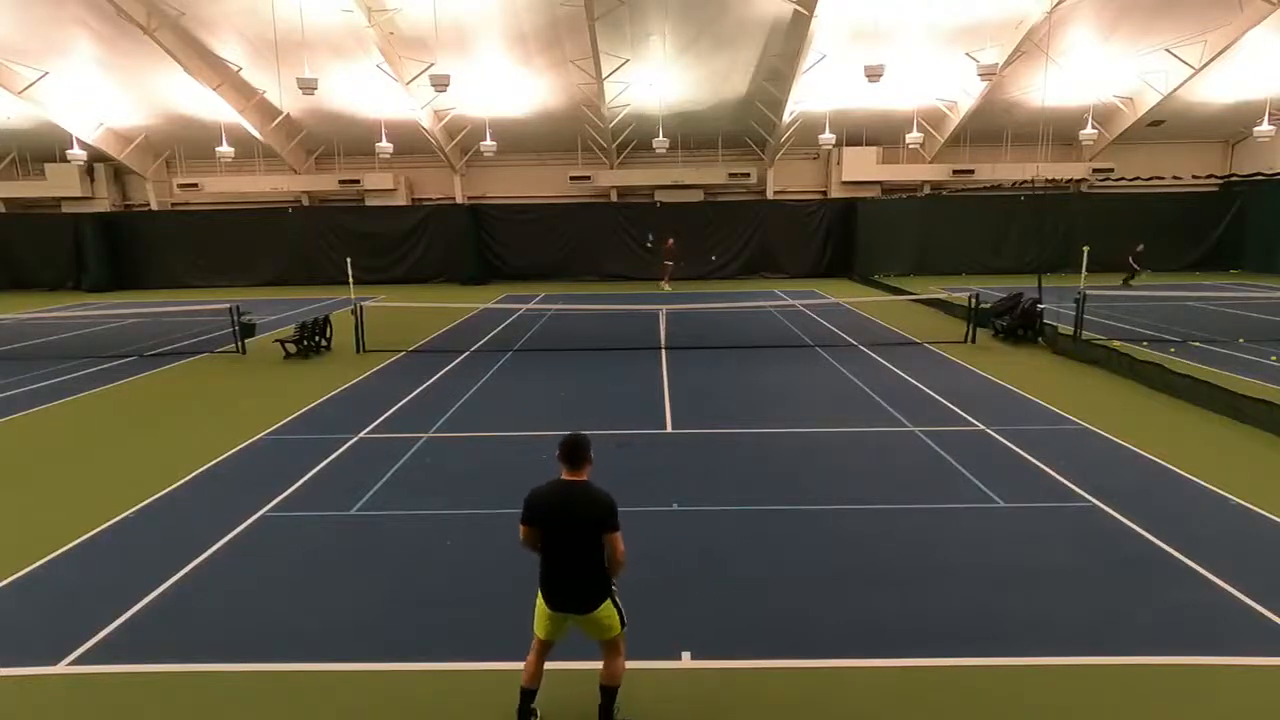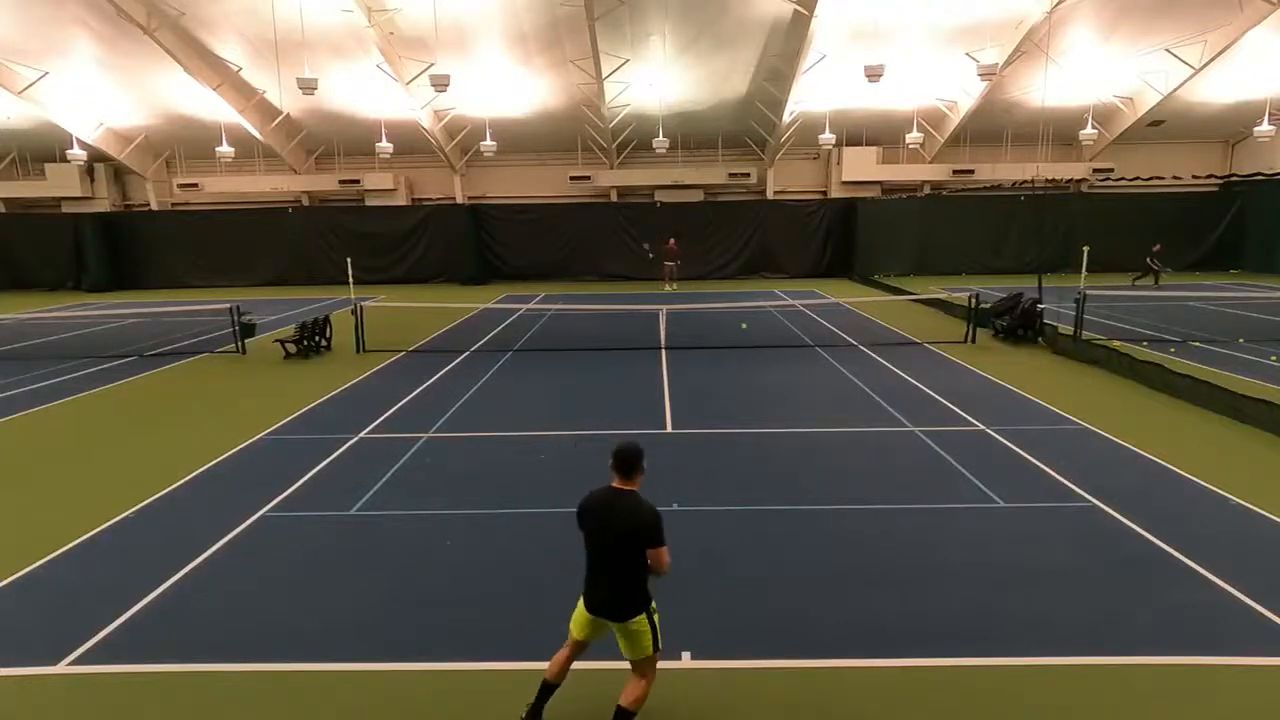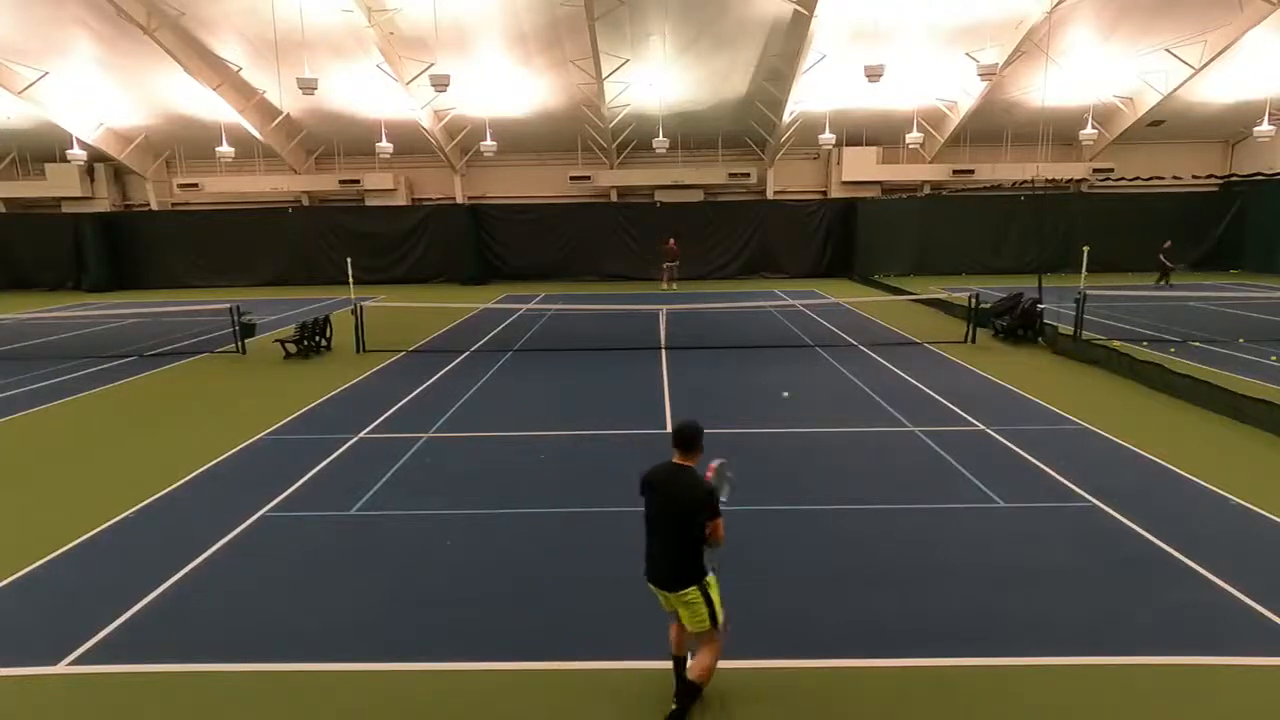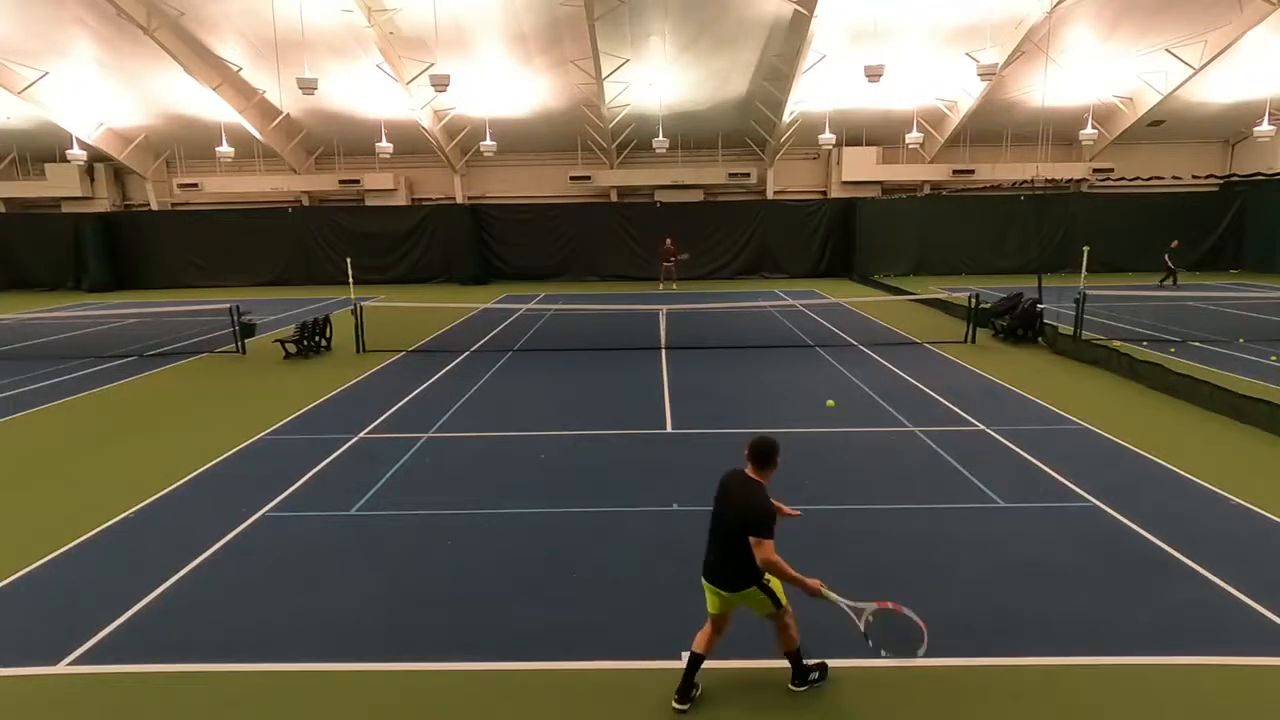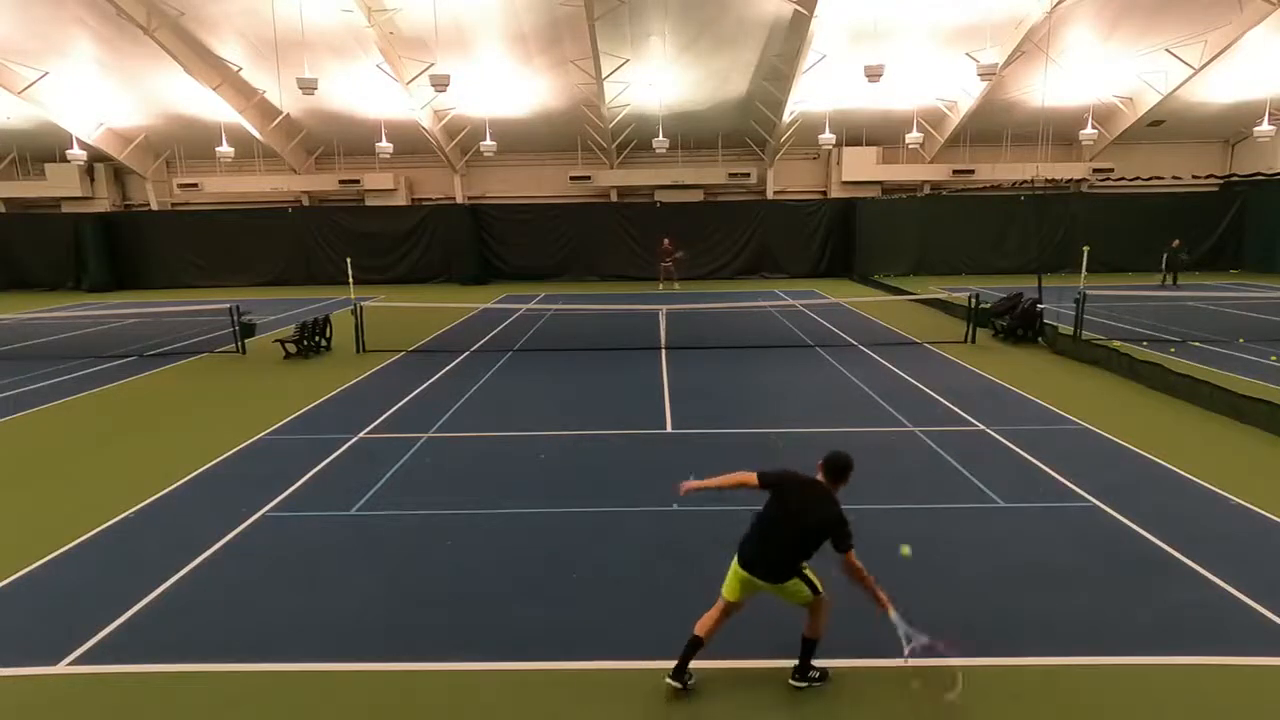
dt=0.3s
person 1, frame 1
left shoulder: (537, 497)
right shoulder: (602, 501)
left elbow: (526, 539)
right elbow: (616, 555)
right wrist: (609, 574)
left hip: (552, 593)
right hip: (593, 595)
left knee: (539, 651)
right knee: (614, 651)
person 1, frame 2
left shoulder: (589, 502)
right shoulder: (647, 514)
right elbow: (661, 566)
left hip: (594, 599)
right hip: (631, 606)
left knee: (571, 649)
right knee: (644, 673)
person 1, frame 3
left shoulder: (651, 476)
right shoulder: (702, 491)
right elbow: (715, 538)
left hip: (655, 574)
right hip: (688, 580)
left knee: (681, 621)
right knee: (710, 647)
left ankle: (682, 692)
person 1, frame 4
left shoulder: (733, 477)
right shoulder: (759, 505)
right elbow: (765, 560)
right wrist: (803, 583)
left hip: (712, 574)
right hip: (742, 581)
left knee: (716, 624)
right knee: (784, 619)
left ankle: (684, 692)
right ankle: (800, 675)
person 1, frame 5
left shoulder: (789, 480)
right shoulder: (835, 517)
left elbow: (743, 479)
right elbow: (851, 567)
left wrist: (700, 484)
right wrist: (878, 596)
left hip: (746, 560)
right hip: (780, 574)
left knee: (722, 609)
right knee: (818, 605)
left ankle: (679, 671)
right ankle: (803, 670)
